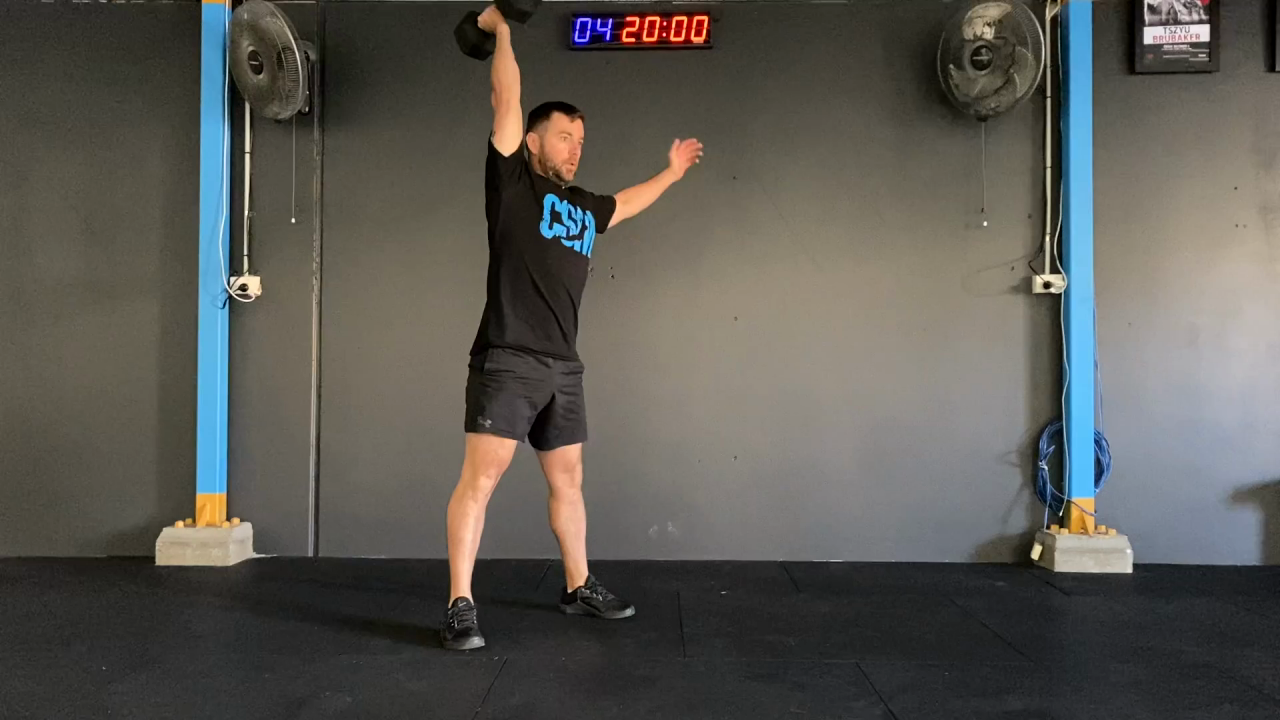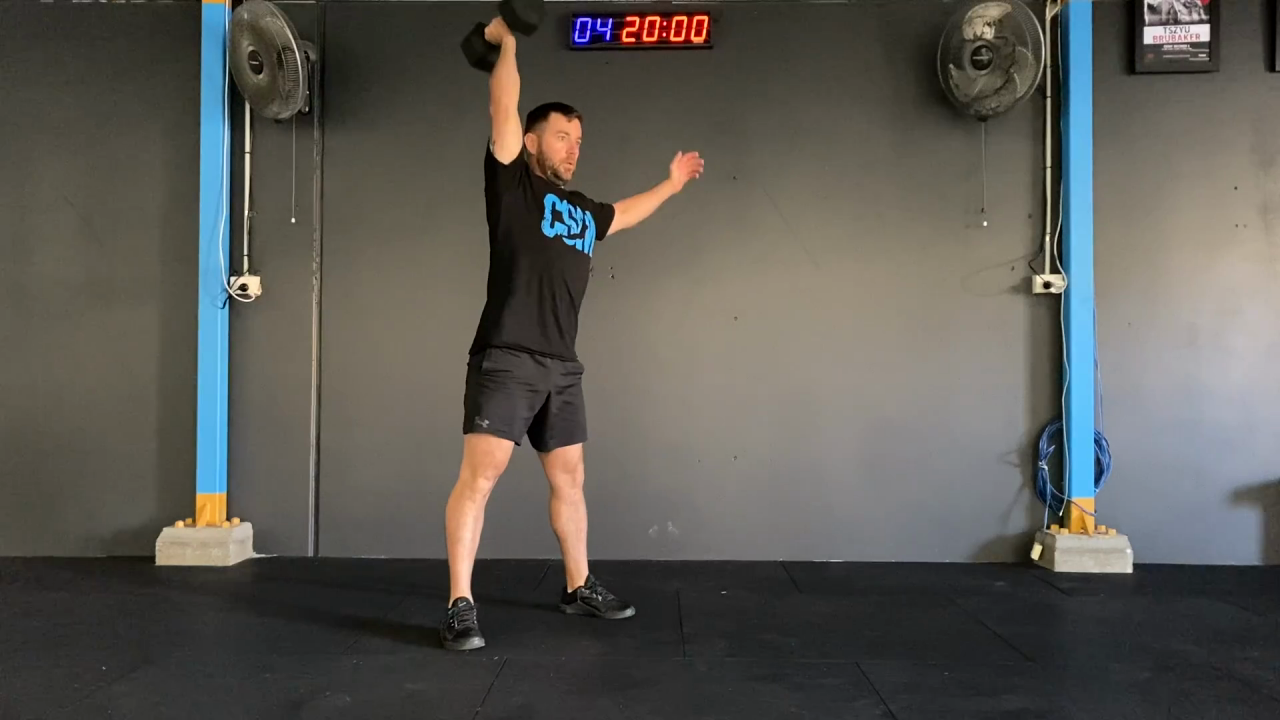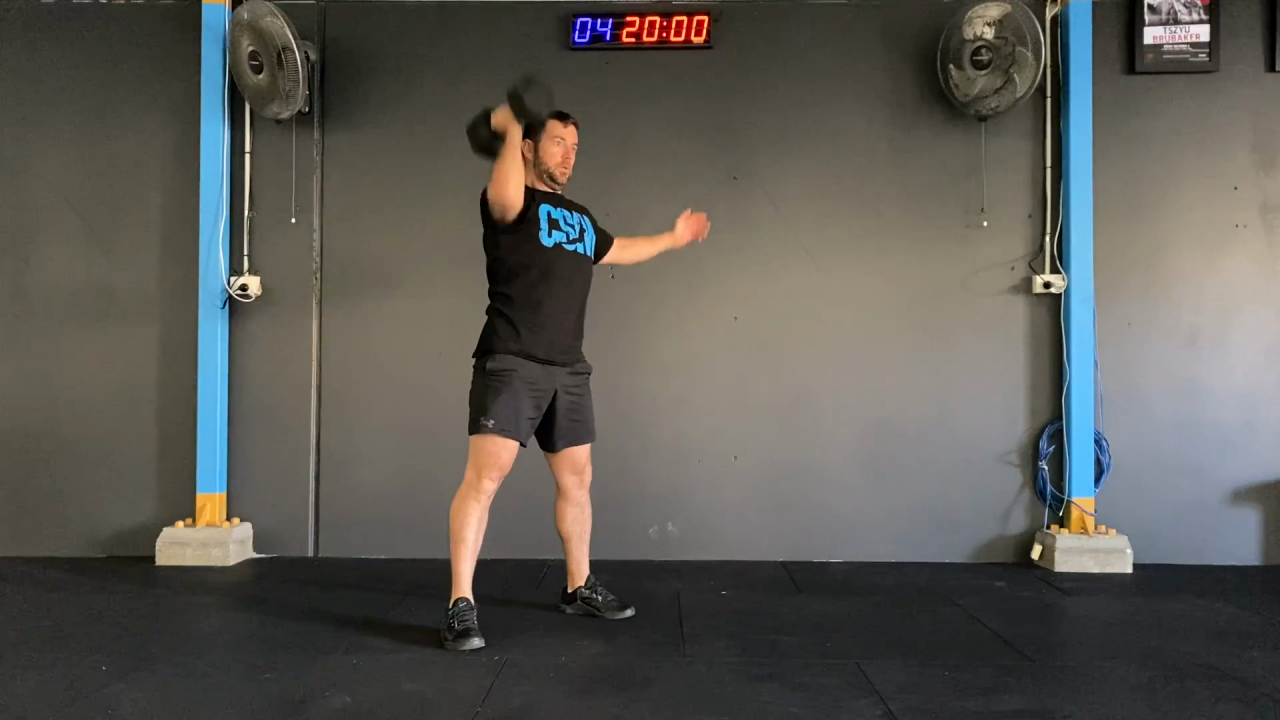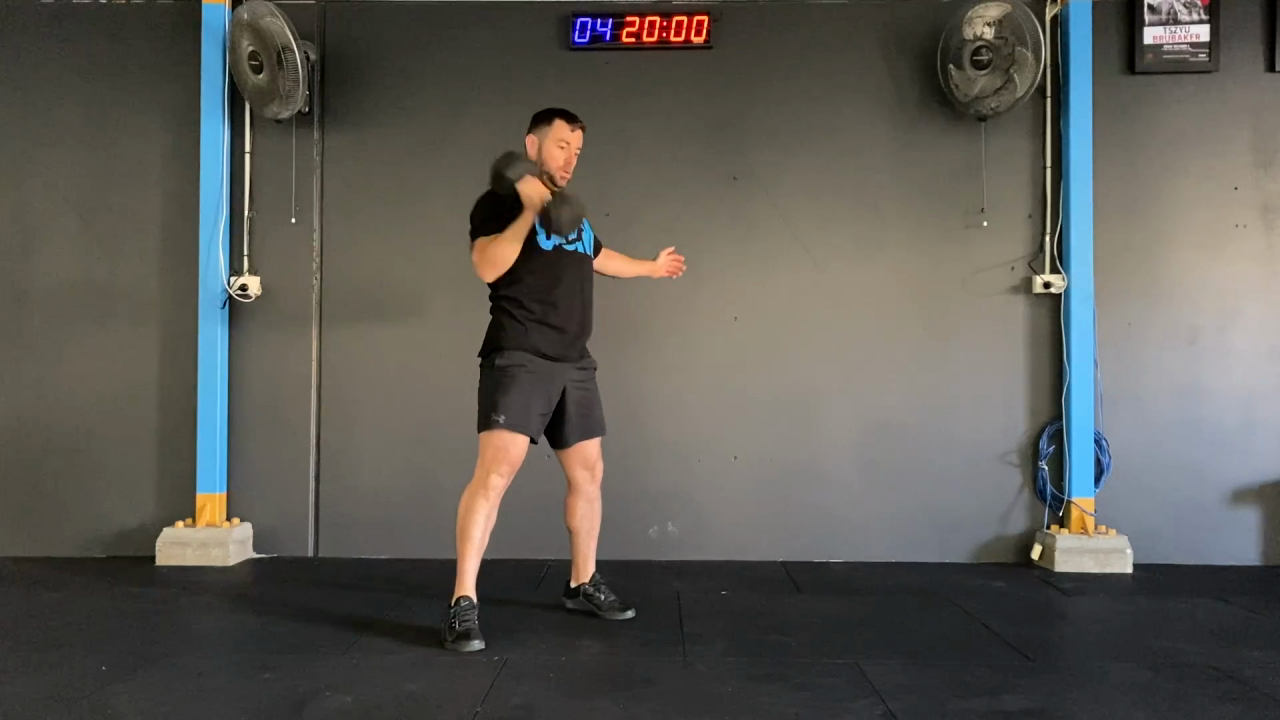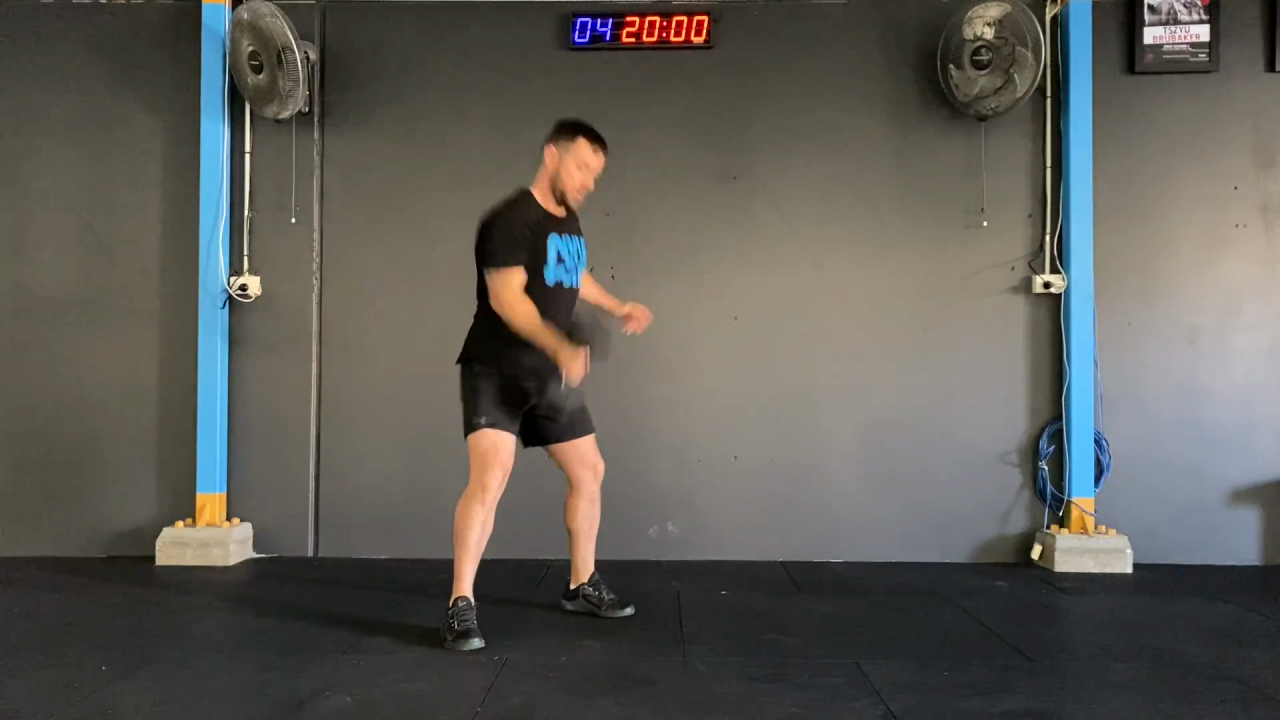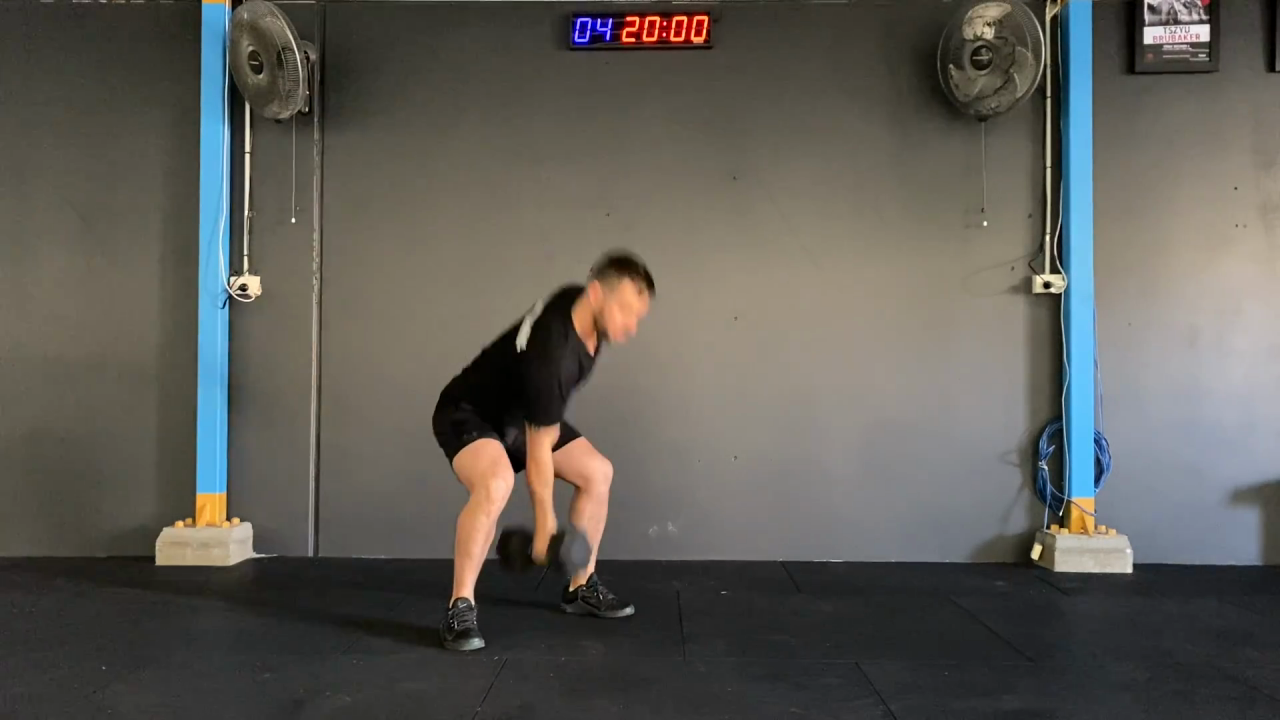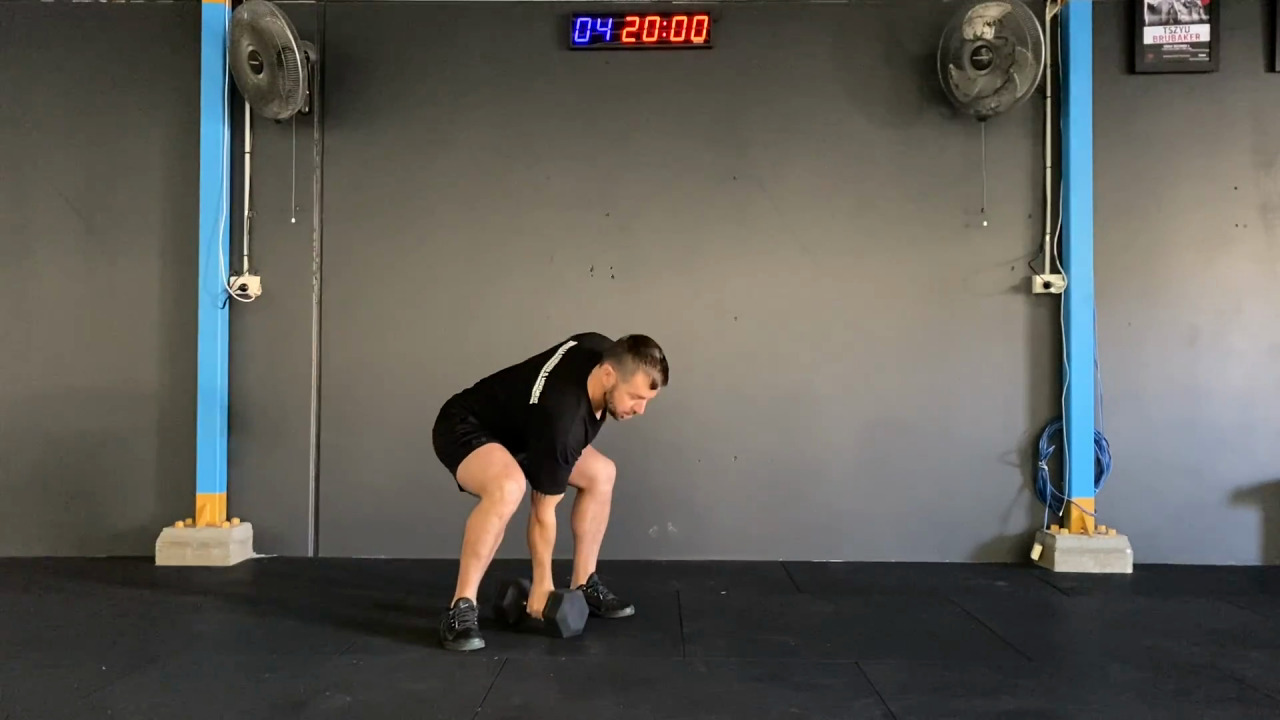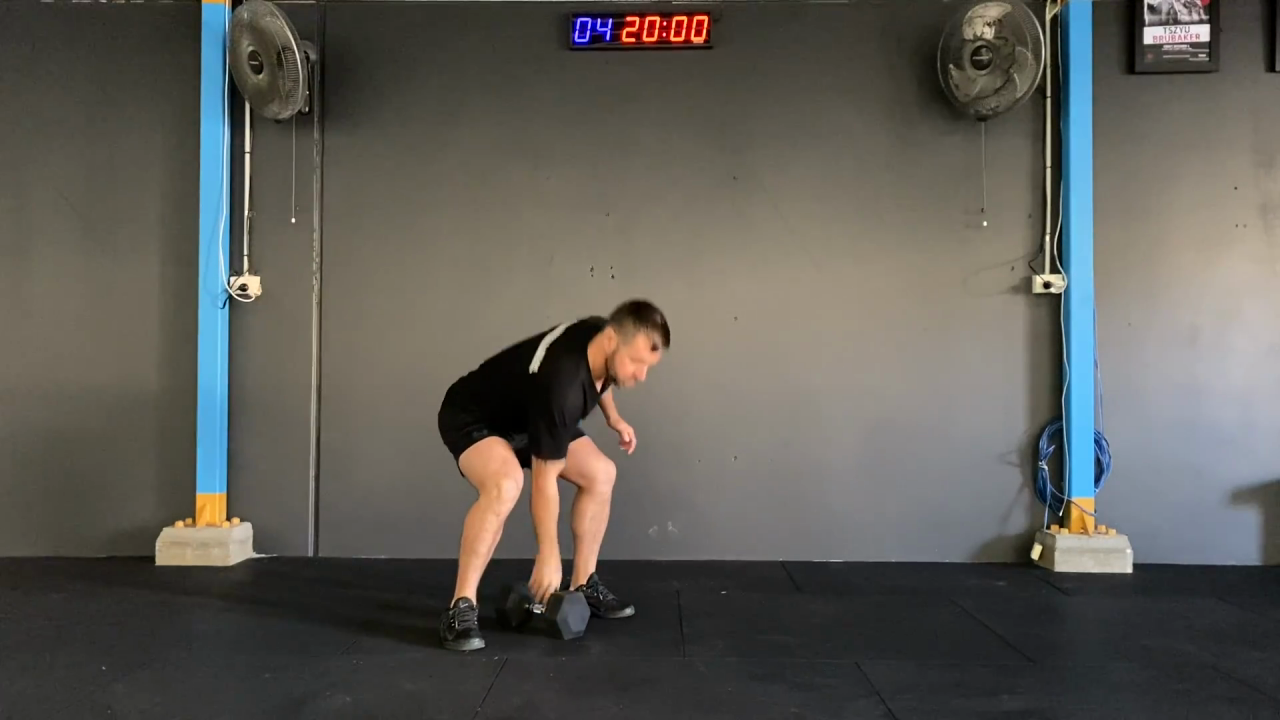
dt=0.3s
person 1, frame 1
left shoulder: (583, 206)
right shoulder: (512, 182)
left elbow: (626, 204)
right elbow: (505, 105)
left wrist: (671, 172)
left hip: (561, 365)
right hip: (508, 360)
left knee: (568, 478)
right knee: (482, 477)
left ankle: (579, 587)
right ankle: (460, 604)
person 1, frame 2
left shoulder: (582, 209)
right shoulder: (512, 186)
left elbow: (624, 214)
right elbow: (503, 114)
left wrist: (671, 183)
right wrist: (506, 46)
left hip: (561, 366)
right hip: (506, 360)
left knee: (569, 478)
right knee: (480, 477)
left ankle: (579, 587)
right ankle: (460, 603)
person 1, frame 3
left shoulder: (578, 214)
right shoulder: (513, 200)
left elbow: (610, 250)
right elbow: (506, 201)
left wrist: (670, 237)
right wrist: (510, 133)
left hip: (568, 367)
right hip: (511, 362)
left knee: (577, 480)
right knee: (484, 478)
left ankle: (579, 588)
right ankle: (461, 606)
person 1, frame 4
right shoulder: (499, 203)
left elbow: (595, 256)
right elbow: (488, 266)
left wrist: (651, 267)
right wrist: (528, 210)
left hip: (574, 363)
right hip: (518, 359)
left knee: (587, 475)
right knee: (495, 473)
left ankle: (583, 583)
right ankle: (462, 603)
person 1, frame 5
left shoulder: (569, 221)
right shoulder: (511, 220)
right elbow: (505, 296)
left wrist: (618, 309)
right wrist: (559, 346)
left hip: (547, 369)
right hip: (497, 371)
left knee: (587, 473)
right knee: (491, 477)
left ankle: (583, 586)
right ankle: (461, 605)
person 1, frame 6
left shoulder: (584, 310)
right shoulder: (553, 352)
right elbow: (539, 452)
right wrist: (545, 528)
left hip: (518, 414)
right hip: (467, 411)
left knee: (598, 473)
right knee: (496, 483)
left ankle: (582, 586)
right ankle: (460, 607)
person 1, frame 7
left shoulder: (601, 349)
right shoulder: (562, 420)
right elbow: (544, 512)
right wrist: (542, 586)
left hip: (513, 426)
right hip: (465, 428)
left knee: (601, 474)
right knee: (508, 487)
left ankle: (583, 585)
right ankle: (461, 609)
person 1, frame 8
left shoulder: (602, 333)
right shoulder: (562, 386)
right elbow: (544, 481)
left wrist: (614, 419)
right wrist: (548, 558)
left hip: (521, 414)
right hip: (471, 416)
left knee: (600, 473)
right knee: (505, 485)
left ankle: (583, 584)
right ankle: (461, 608)
